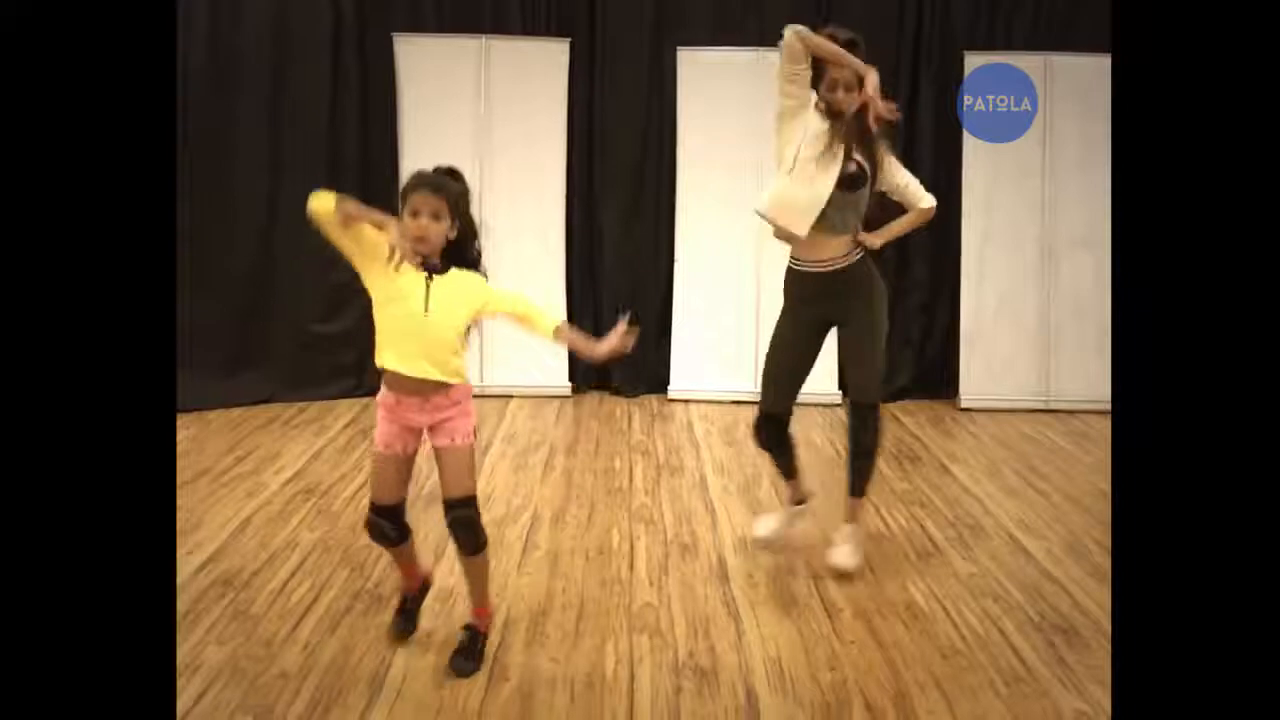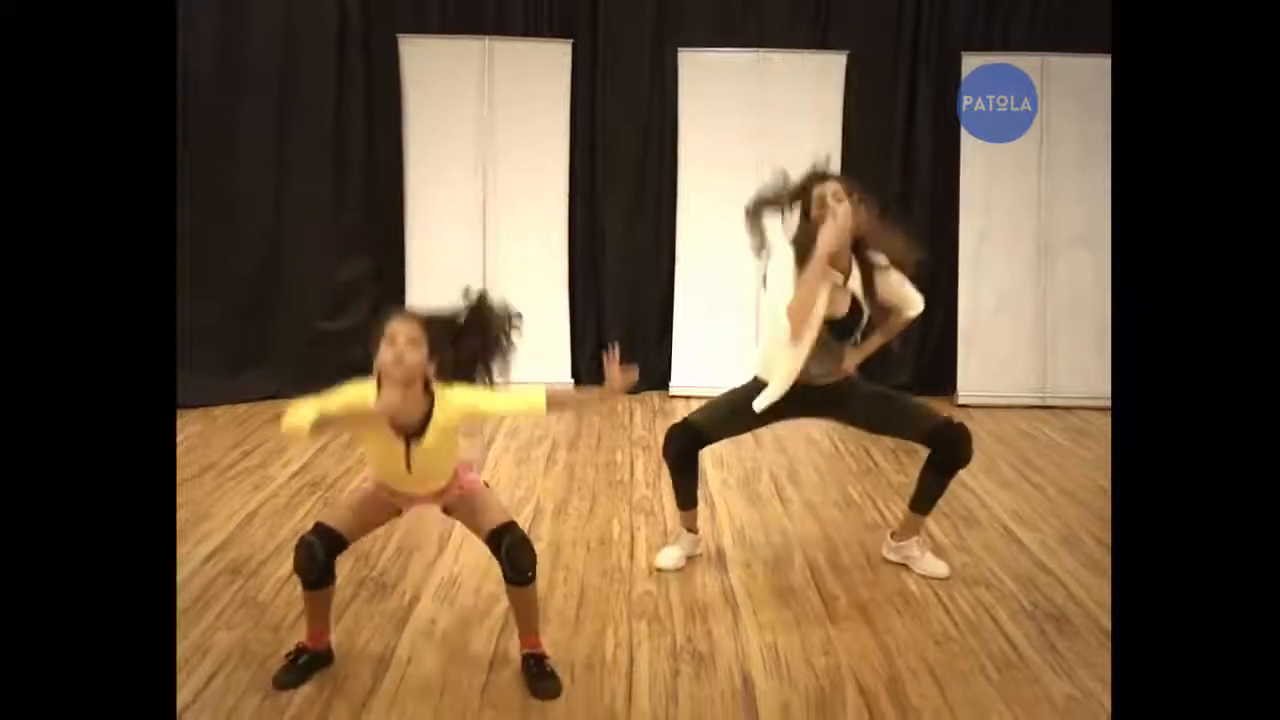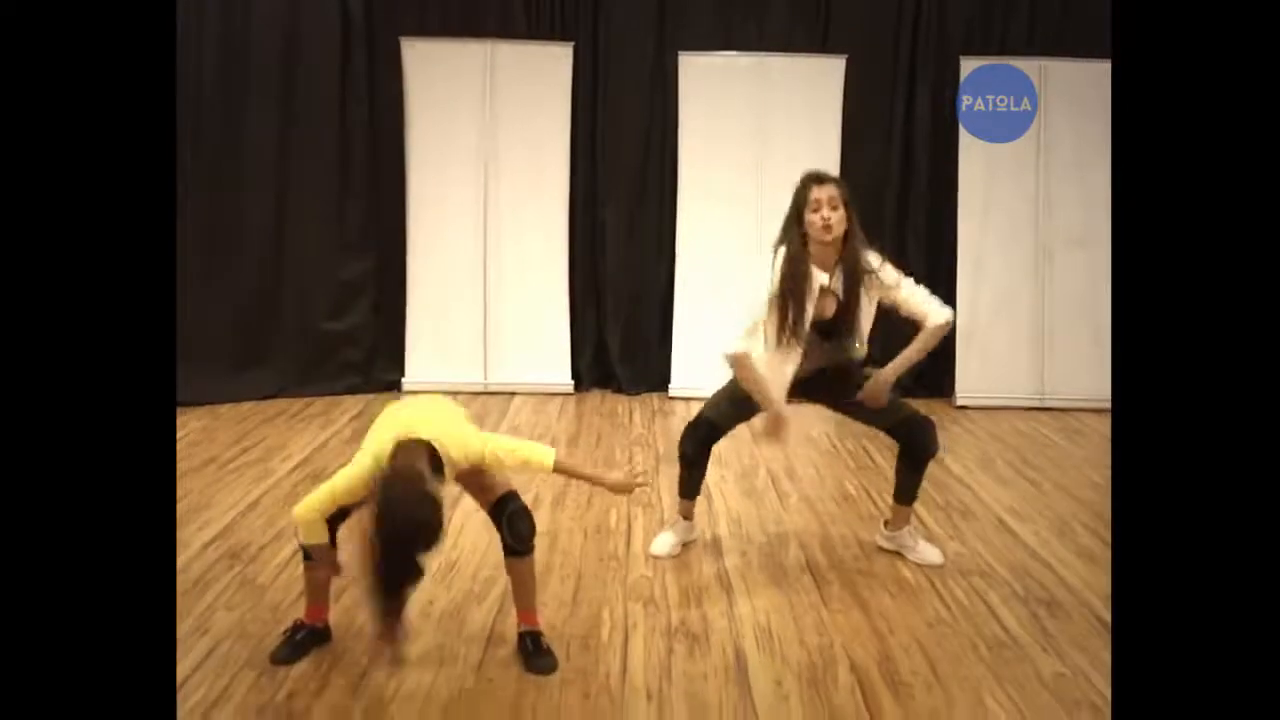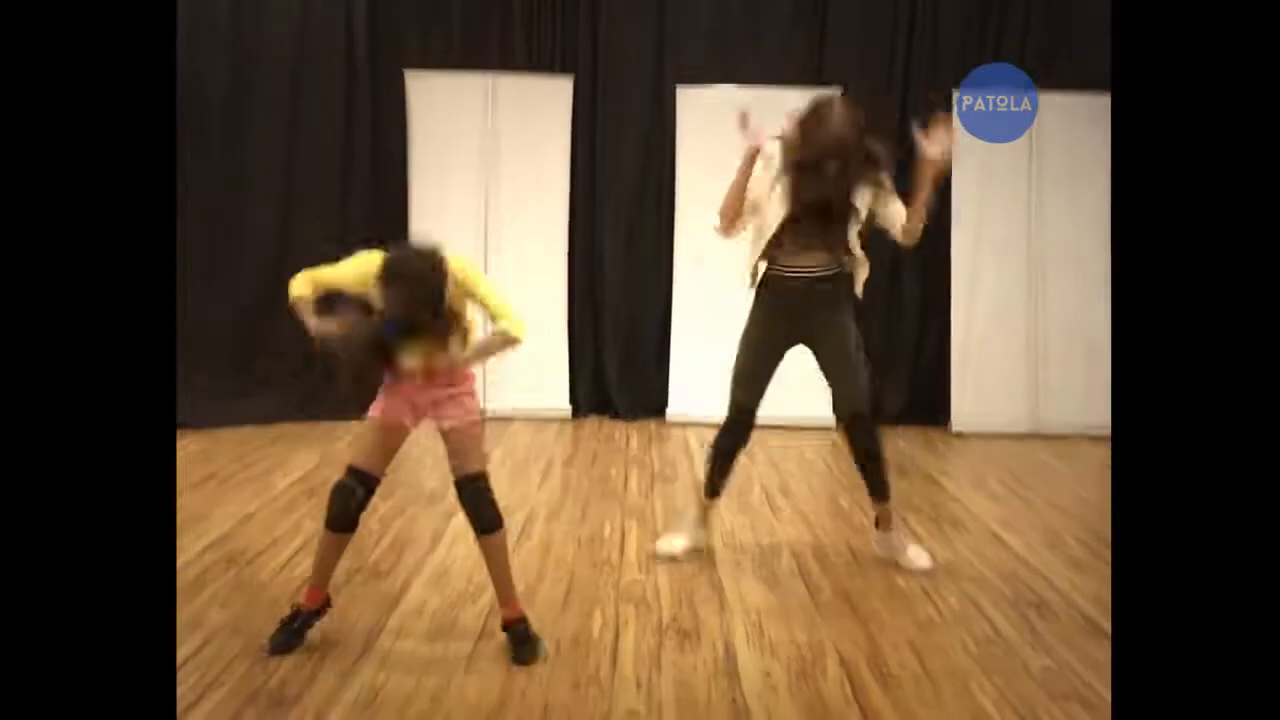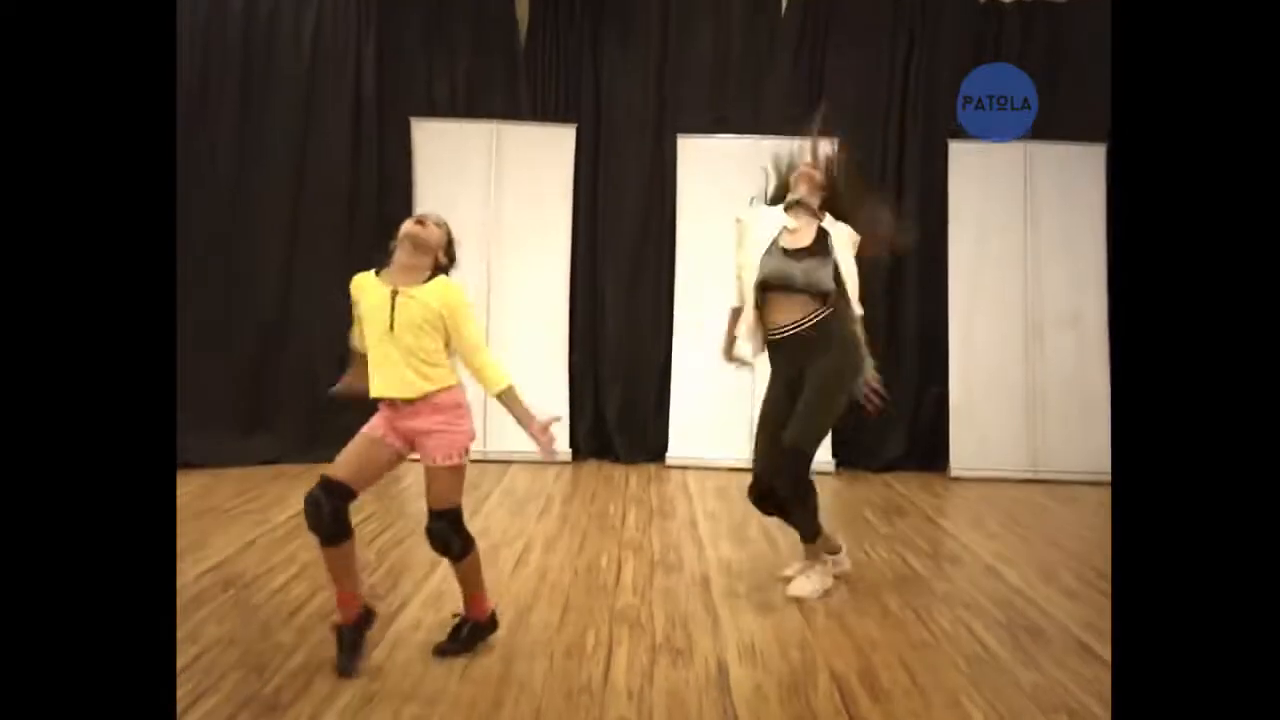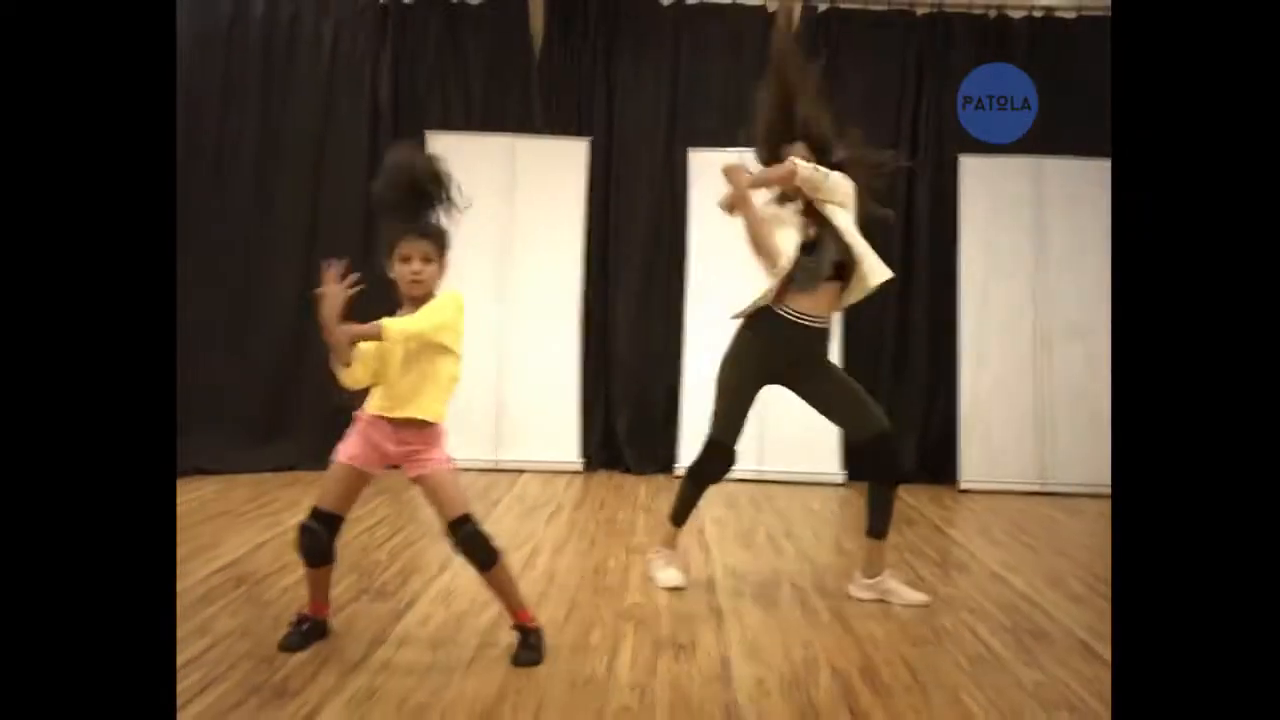
dt=0.3s
person 1, frame 1
left shoulder: (873, 150)
right shoulder: (801, 125)
left elbow: (925, 205)
right elbow: (793, 38)
left wrist: (877, 237)
right wrist: (864, 71)
left hip: (857, 287)
right hip: (804, 290)
left knee: (865, 405)
right knee: (770, 420)
left ankle: (851, 526)
right ankle: (794, 500)
person 1, frame 2
left shoulder: (876, 269)
right shoulder: (794, 266)
left elbow: (912, 307)
right elbow: (797, 320)
left wrist: (862, 352)
right wrist: (824, 244)
left hip: (842, 388)
right hip: (786, 388)
left knee: (955, 441)
right knee: (680, 440)
left ankle: (904, 539)
right ankle: (688, 533)
person 1, frame 3
left shoulder: (870, 270)
right shoulder: (785, 273)
left elbow: (939, 319)
right elbow: (737, 351)
left wrist: (891, 372)
right wrist: (772, 408)
left hip: (838, 374)
right hip: (777, 371)
left knee: (919, 432)
right knee: (698, 433)
left ankle: (897, 528)
right ankle: (684, 522)
person 1, frame 4
left shoulder: (862, 180)
right shoulder: (778, 167)
left elbow: (907, 231)
right elbow: (728, 225)
left wrist: (930, 170)
right wrist: (750, 159)
left hip: (829, 307)
right hip: (772, 303)
left knee: (858, 419)
right knee: (739, 417)
left ankle: (888, 530)
right ankle: (699, 521)
person 1, frame 5
left shoulder: (839, 236)
right shoulder: (755, 224)
right elbow: (742, 291)
left wrist: (864, 360)
right wrist: (730, 340)
left hip: (830, 351)
right hip: (785, 362)
left knee: (791, 462)
right knee: (763, 487)
left ankle: (817, 559)
right ankle: (828, 548)
person 1, frame 6
left shoulder: (840, 188)
right shoulder: (777, 213)
left elbow: (801, 170)
right elbow: (769, 255)
left wrist: (743, 190)
right wrist: (742, 194)
left hip: (810, 357)
right hip: (762, 341)
left knee: (885, 446)
right knee: (719, 452)
left ankle: (872, 573)
right ankle: (668, 548)
person 2, frame 1
left shoulder: (467, 284)
right shoulder: (380, 258)
left elbow: (528, 312)
right elbow: (319, 207)
left wrist: (594, 348)
right wrist: (384, 224)
left hip: (449, 403)
right hip: (395, 401)
left knee: (462, 514)
right knee: (383, 517)
left ankle: (478, 624)
right ankle: (414, 584)
person 2, frame 2
left shoulder: (455, 403)
right shoulder: (363, 403)
left elbow: (533, 402)
right elbow: (295, 420)
left wrist: (601, 393)
right wrist: (362, 412)
left hip: (450, 482)
right hip: (390, 488)
left knee: (515, 550)
right knee: (314, 548)
left ankle: (533, 653)
right ankle: (315, 645)
person 2, frame 3
left shoulder: (464, 449)
right shoulder: (370, 468)
left elbow: (540, 455)
right elbow: (304, 515)
left wrist: (604, 480)
right wrist: (323, 562)
left hip: (448, 448)
right hip: (397, 440)
left knee: (516, 521)
right knee: (317, 525)
left ankle: (529, 630)
right ankle: (314, 622)
person 2, frame 4
left shoulder: (457, 275)
right shoulder: (372, 268)
left elbow: (513, 326)
right elbow: (303, 282)
left wrist: (470, 355)
right wrist: (313, 323)
left hip: (451, 385)
right hip: (401, 385)
left knee: (476, 493)
right knee: (350, 491)
left ankle: (513, 616)
right ankle: (312, 602)
person 2, frame 5
left shoulder: (446, 293)
right shoulder: (361, 285)
left elbow: (485, 365)
left wrist: (529, 424)
right wrist: (356, 375)
left hip: (442, 415)
right hip: (391, 416)
left knee: (444, 529)
right knee: (323, 501)
left ankle: (479, 615)
right ankle: (352, 613)
person 2, frame 6
left shoulder: (449, 306)
right shoulder: (373, 328)
left elbow: (405, 330)
right elbow: (352, 377)
left wrist: (346, 327)
right wrist: (330, 323)
left hip: (422, 439)
right hip: (371, 434)
left knee: (469, 539)
right knee: (315, 531)
left ankle: (527, 626)
right ankle: (314, 617)
